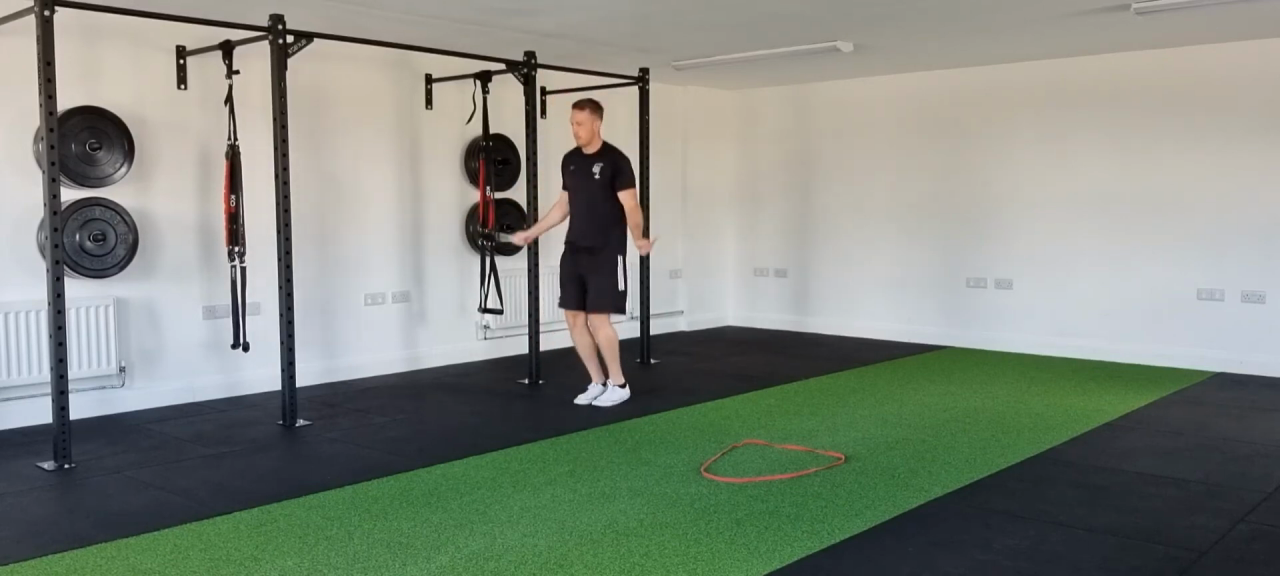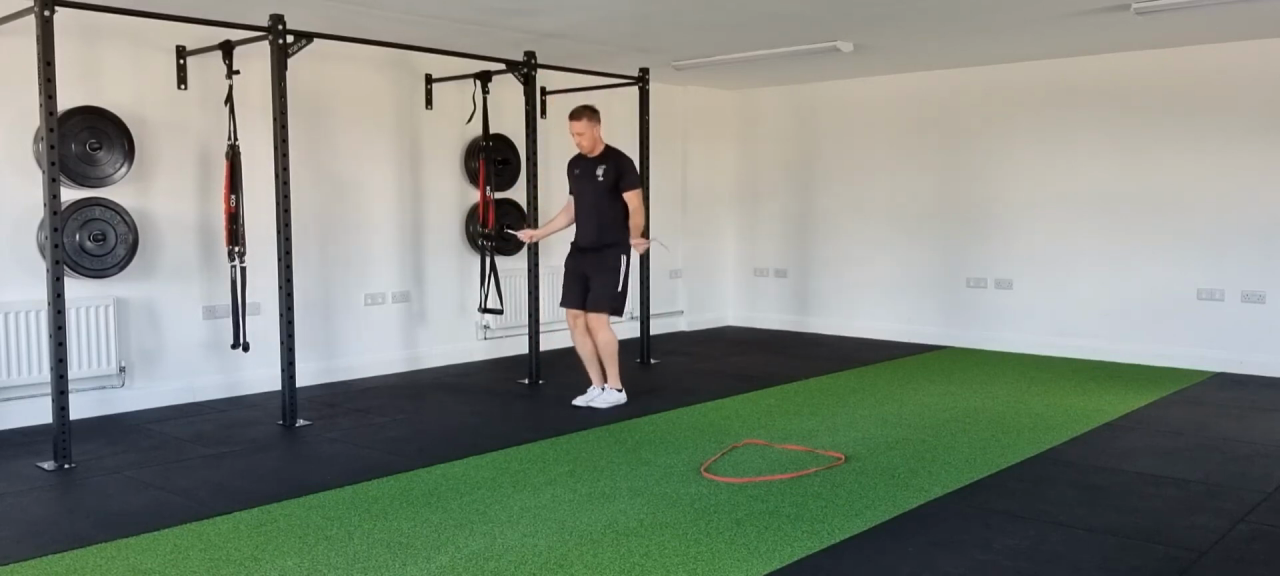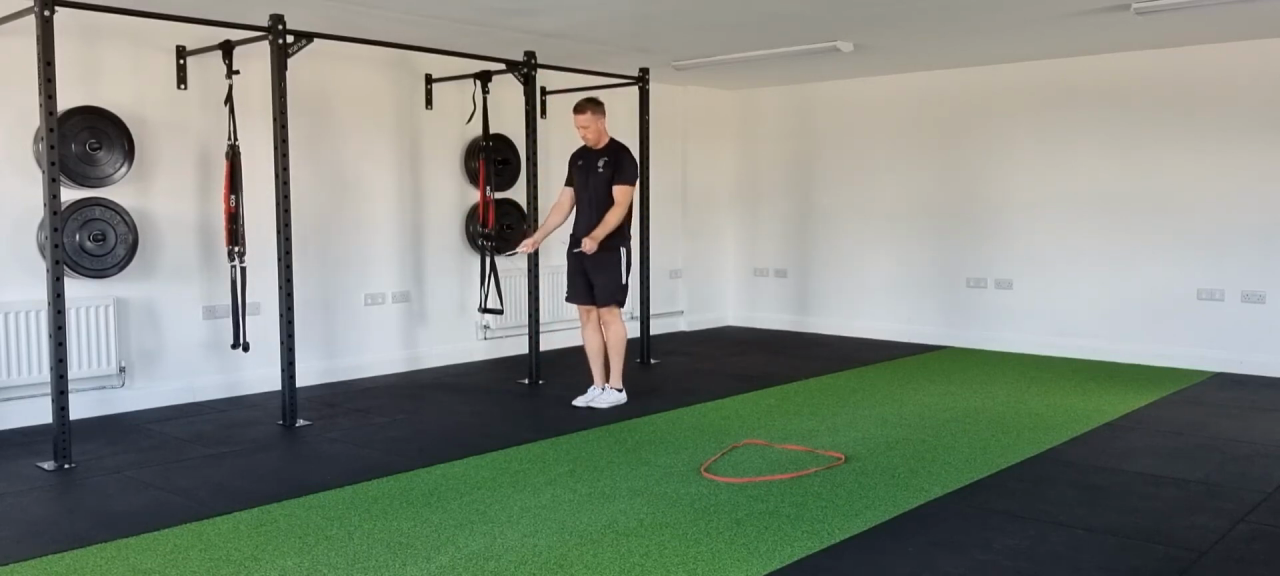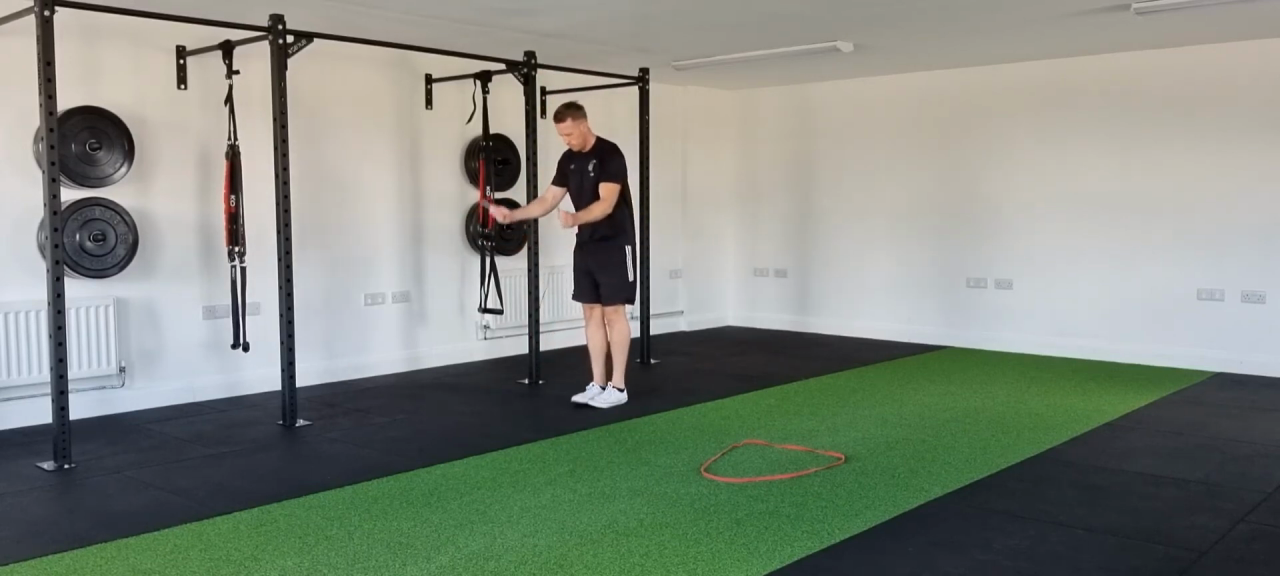
dt=0.5s
person 1, frame 1
left shoulder: (616, 161)
right shoulder: (569, 160)
left elbow: (630, 207)
left wrist: (639, 240)
right wrist: (534, 231)
left hip: (606, 253)
right hip: (574, 251)
left knee: (599, 320)
right knee: (574, 319)
left ankle: (618, 384)
right ankle: (598, 381)
person 1, frame 2
left shoulder: (619, 163)
right shoulder: (575, 165)
left elbow: (636, 207)
left wrist: (636, 237)
right wrist: (540, 233)
left hip: (610, 254)
right hip: (579, 253)
left knee: (596, 321)
right knee: (575, 320)
left ankle: (616, 387)
right ankle: (598, 386)
person 1, frame 3
left shoulder: (620, 156)
right shoulder: (578, 158)
left elbow: (621, 205)
right elbow: (564, 204)
left wrist: (597, 237)
right wrist: (537, 238)
left hip: (610, 249)
right hip: (580, 247)
left knee: (609, 314)
right knee: (587, 316)
left ankle: (616, 387)
right ankle: (599, 386)
person 1, frame 4
left shoulder: (609, 154)
right shoulder: (568, 160)
left elbow: (606, 203)
right elbow: (548, 200)
left wrist: (575, 218)
right wrist: (512, 214)
left hip: (614, 245)
right hip: (586, 245)
left knee: (613, 313)
right knee: (592, 313)
left ankle: (617, 387)
right ankle: (597, 384)
